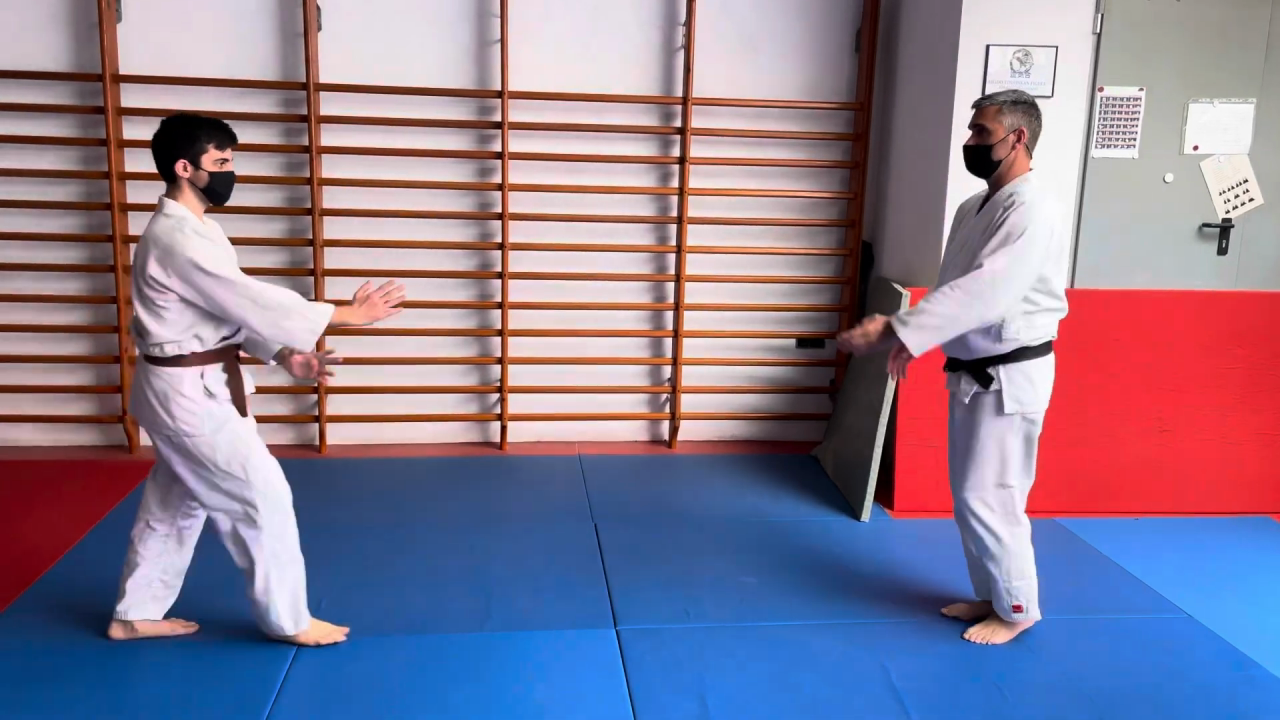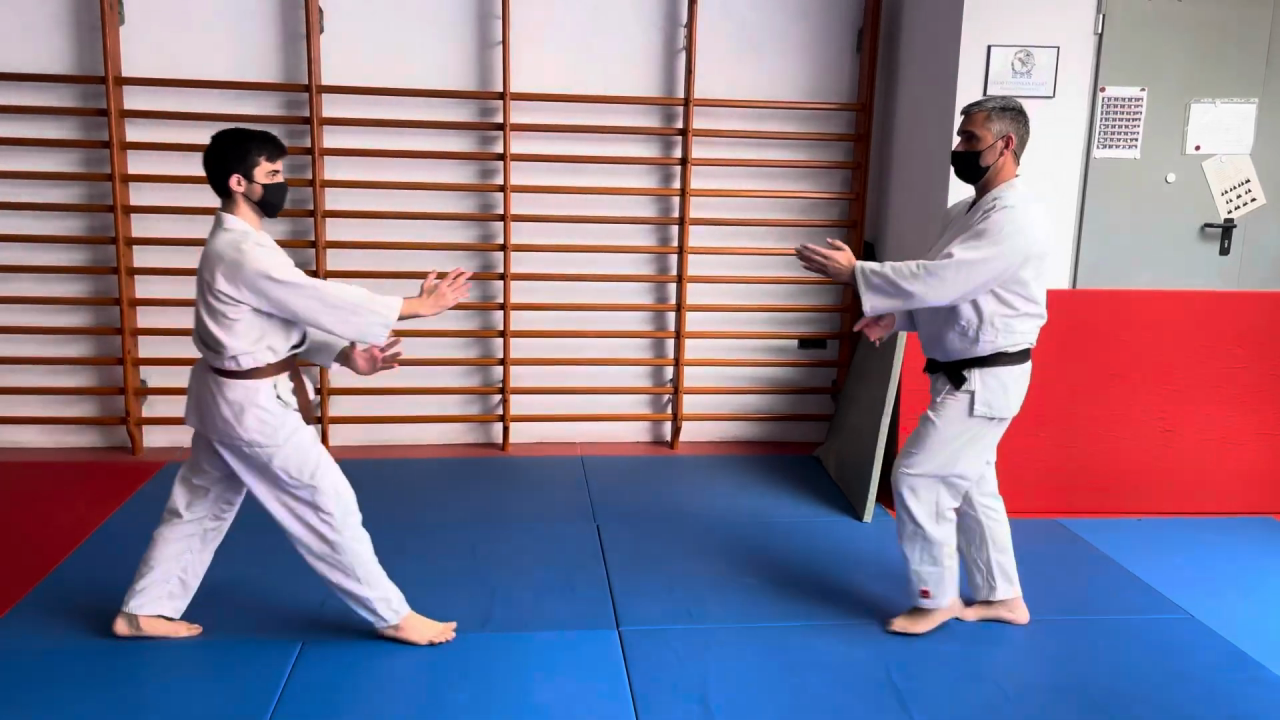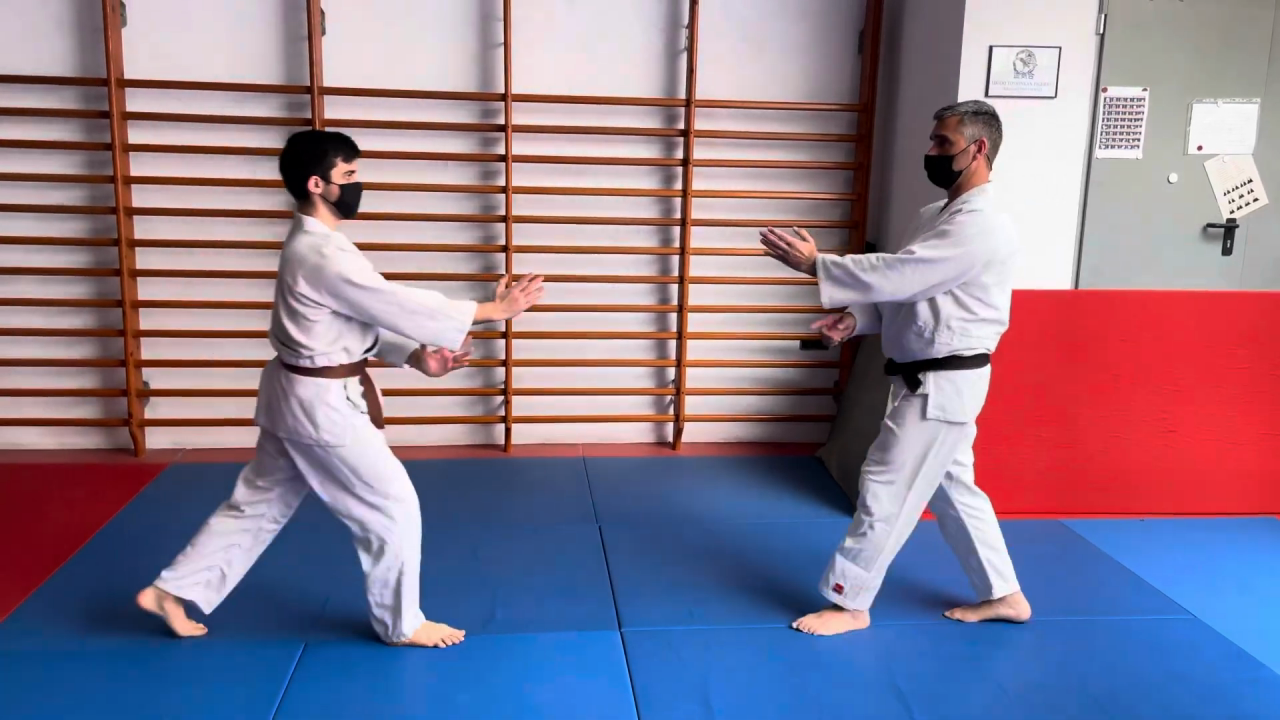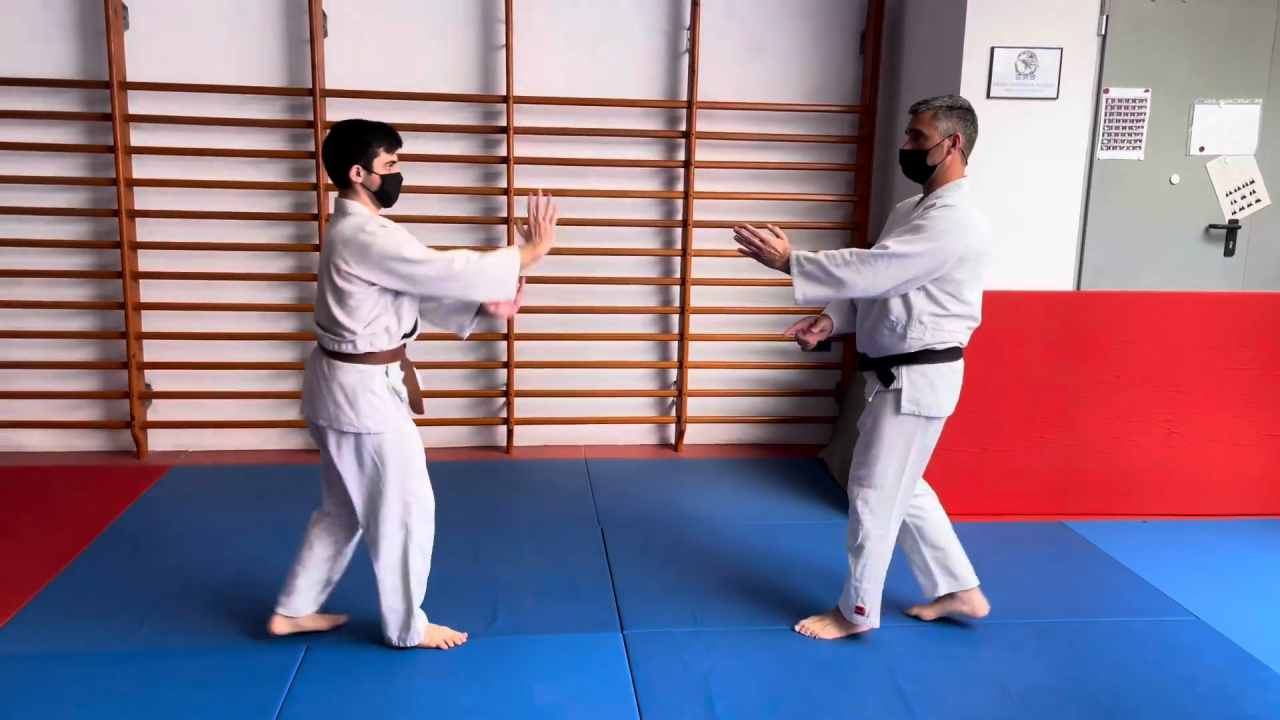
dt=0.2s
person 1, frame 1
left shoulder: (1033, 213)
right shoulder: (975, 208)
left elbow: (982, 292)
left wrist: (898, 331)
right wrist: (903, 332)
left hip: (1009, 379)
right hip: (973, 374)
left knee: (985, 496)
right knee: (971, 492)
left ankle: (1016, 608)
right ankle: (993, 596)
person 1, frame 2
left shoulder: (1015, 220)
right shoulder: (964, 211)
left elbow: (943, 279)
right elbow: (936, 283)
left wrist: (857, 275)
right wrist: (893, 316)
left hip: (986, 380)
right hip: (958, 375)
left knee: (917, 478)
right knee: (971, 489)
left ankle: (937, 599)
right ankle: (1003, 596)
person 1, frame 3
left shoulder: (981, 226)
right shoulder: (937, 214)
left elbow: (900, 274)
right elbow: (905, 284)
left wrist: (816, 264)
right wrist: (854, 318)
left hip: (944, 384)
right hip: (929, 378)
left knee: (885, 489)
right knee: (952, 489)
left ankle: (848, 603)
right ankle: (1003, 595)
person 1, frame 4
left shoulder: (957, 222)
right shoulder: (914, 209)
left elbow: (874, 269)
right elbow: (875, 280)
left wrist: (788, 261)
right wrist: (831, 320)
left hip: (917, 378)
right hip: (902, 374)
left knee: (875, 493)
right knee: (900, 486)
left ankle: (855, 612)
right ankle: (957, 588)
person 2, frame 1
left shoulder: (193, 226)
right shoulder: (175, 238)
left elbow: (237, 307)
right elbow: (248, 300)
left wrist: (285, 353)
right wrist: (343, 316)
left hip: (193, 385)
right hip: (189, 392)
left knee: (171, 507)
right knee: (263, 494)
left ankle: (135, 615)
right ankle: (287, 617)
person 2, frame 2
left shoulder: (241, 241)
right shoulder: (241, 252)
left elbow: (295, 313)
right elbow: (318, 301)
left wrist: (346, 353)
right wrist: (417, 305)
left hip: (232, 396)
right hip: (254, 403)
left knee: (200, 507)
right knee: (328, 504)
left ankle: (143, 611)
right ankle: (390, 615)
person 2, frame 3
left shoulder: (316, 242)
right shoulder: (321, 255)
left elbow: (368, 316)
right elbow: (395, 304)
left wrist: (416, 356)
right wrist: (491, 310)
left hip: (298, 394)
right hip: (323, 402)
left knee: (258, 504)
right knee: (392, 508)
left ankle: (172, 590)
right ankle: (402, 622)
person 2, frame 4
left shoulder: (355, 227)
right shoulder: (365, 236)
left elbow: (422, 290)
right elbow: (444, 270)
left wrist: (483, 306)
right wrist: (529, 251)
left hip: (345, 381)
right hip: (363, 388)
left knee: (343, 509)
right knee: (406, 507)
left ankle: (294, 608)
right ankle: (405, 624)
